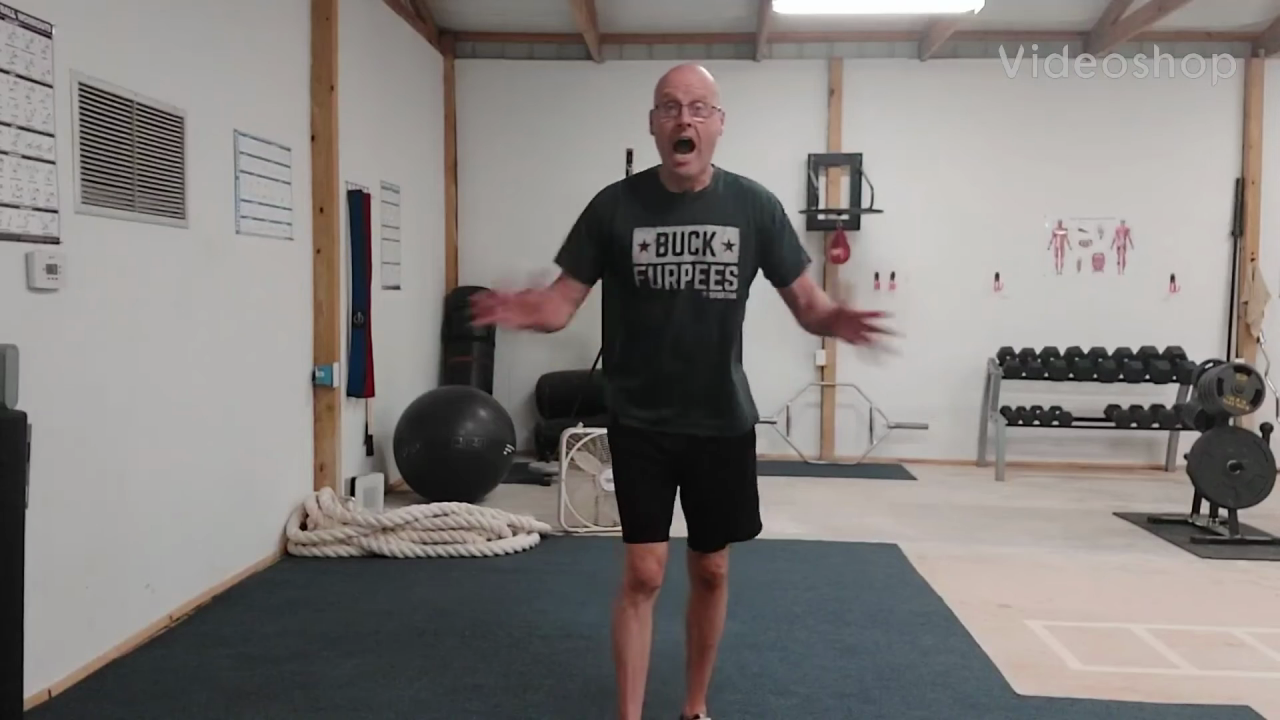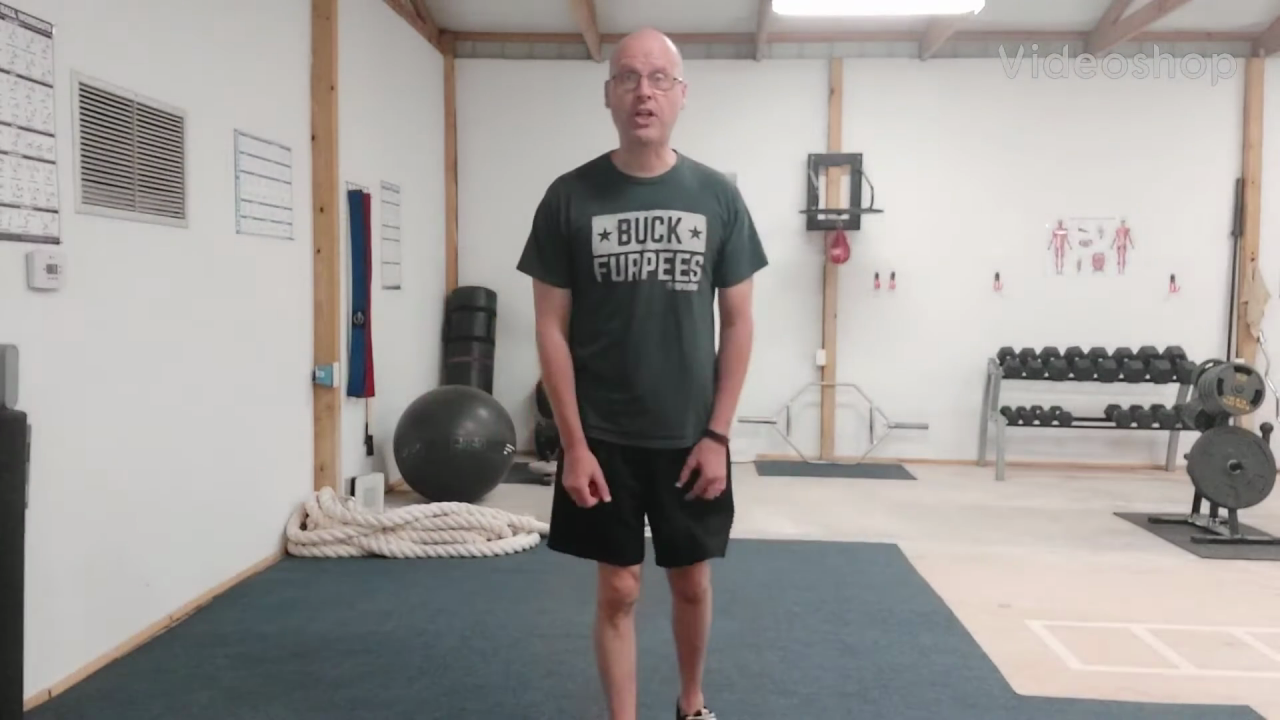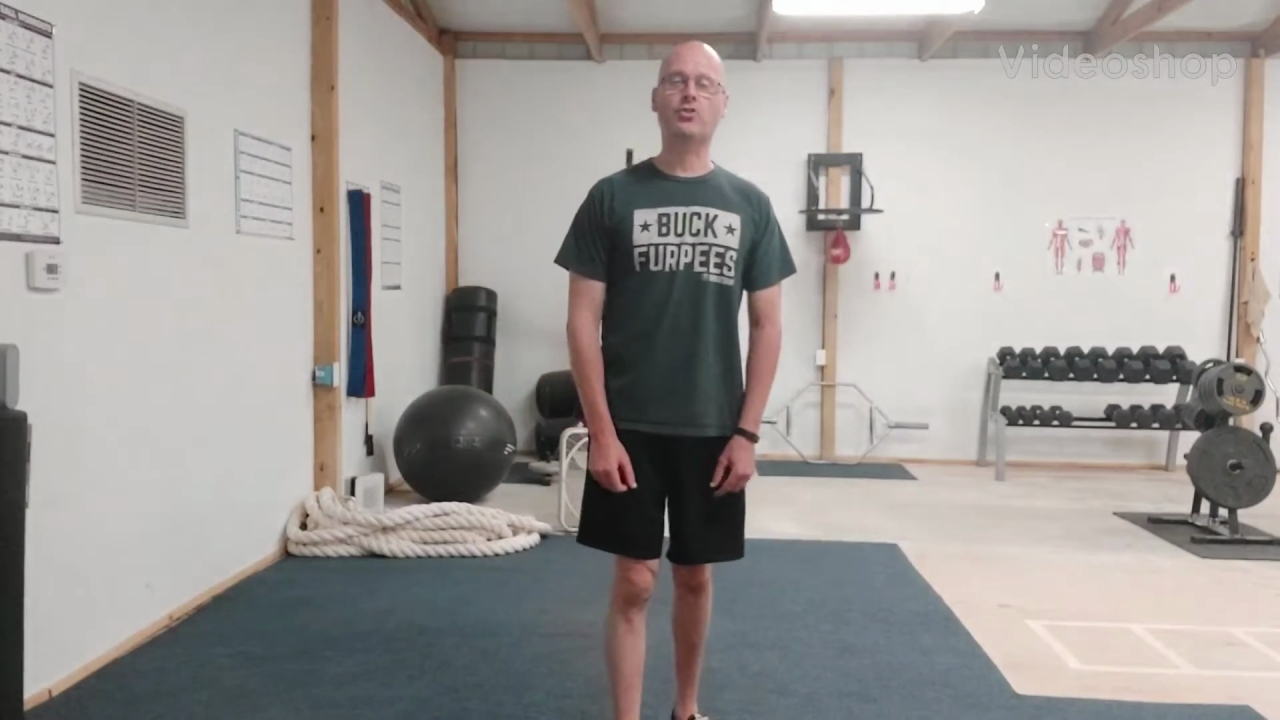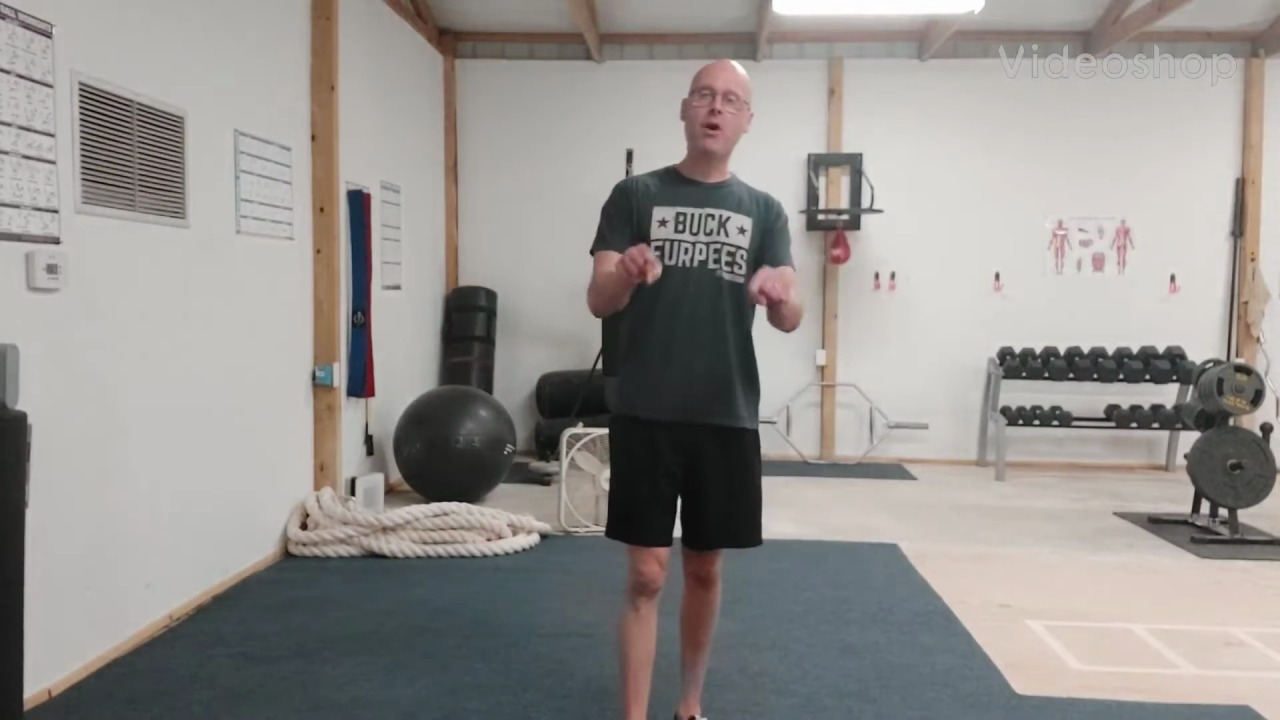
dt=1s
person 1, frame 1
left shoulder: (754, 206)
right shoulder: (616, 206)
left elbow: (803, 298)
right elbow: (564, 299)
left wrist: (836, 319)
right wrist: (522, 311)
left hip: (722, 424)
right hip: (639, 422)
left knee: (711, 570)
right knee: (643, 573)
person 1, frame 2
left shoulder: (717, 195)
right shoulder: (569, 197)
left elbow: (737, 322)
right elbow: (552, 327)
left wrist: (717, 434)
right wrist: (574, 443)
left hip: (689, 436)
right hip: (603, 437)
left knee: (692, 581)
right knee: (618, 589)
person 1, frame 3
left shoulder: (749, 204)
right shoulder: (612, 197)
left elbow: (766, 324)
right elbow: (583, 320)
left wrist: (747, 431)
right wrist: (601, 430)
left hip: (712, 429)
right hip: (630, 428)
left knee: (695, 576)
right knee: (634, 582)
person 1, frame 4
left shoulder: (762, 210)
right shoulder: (636, 194)
left elbow: (790, 310)
right elbow: (599, 297)
left wrist: (779, 295)
right wrist: (623, 273)
left hip: (727, 417)
right hip: (645, 415)
left knee: (704, 568)
right knee: (646, 573)
